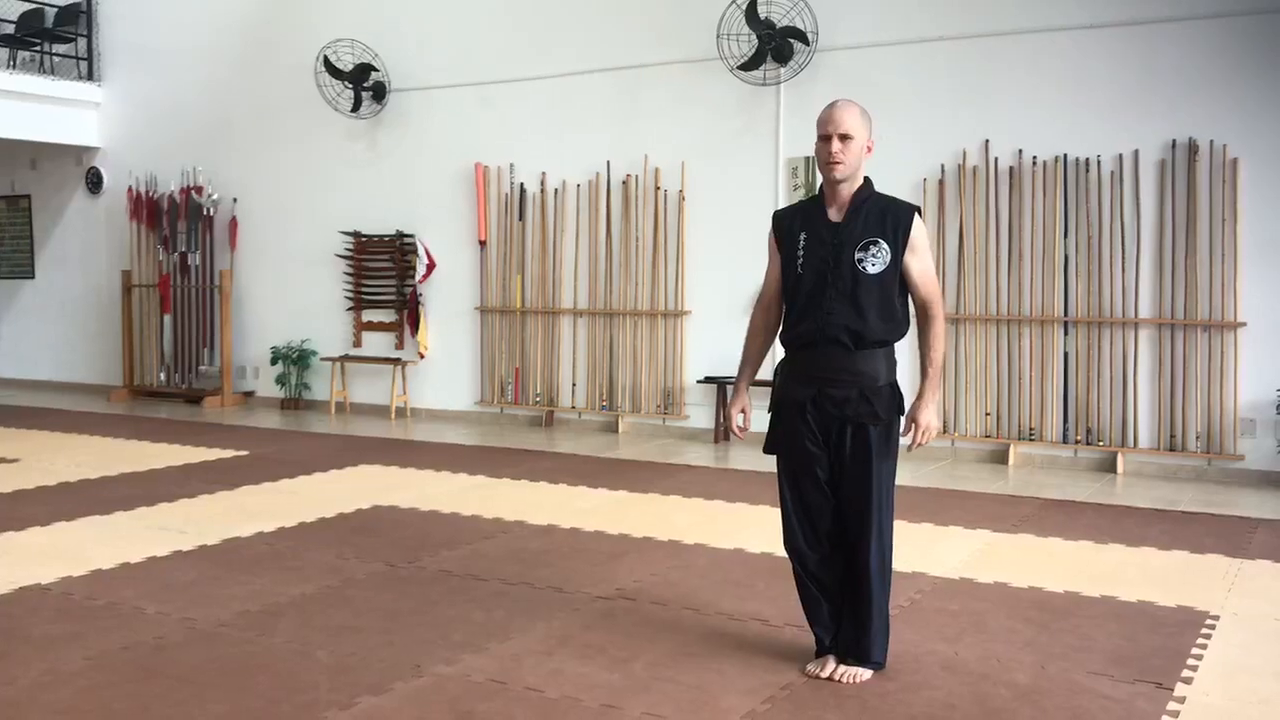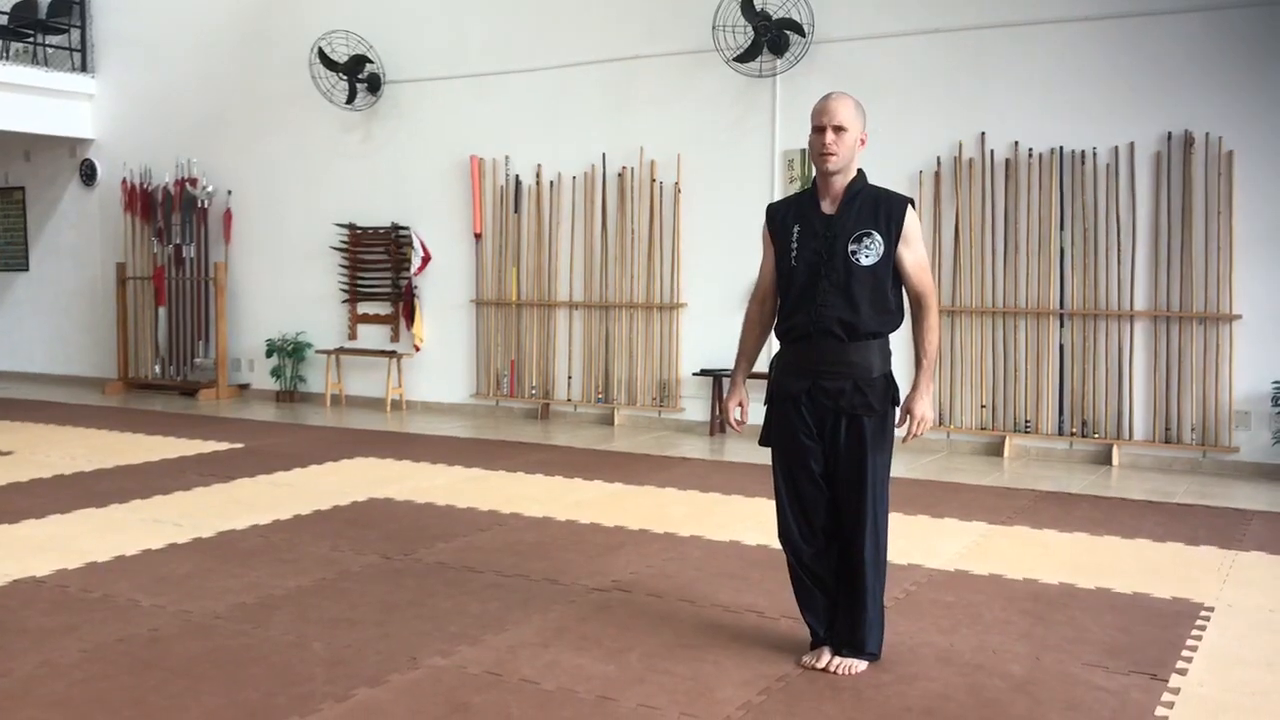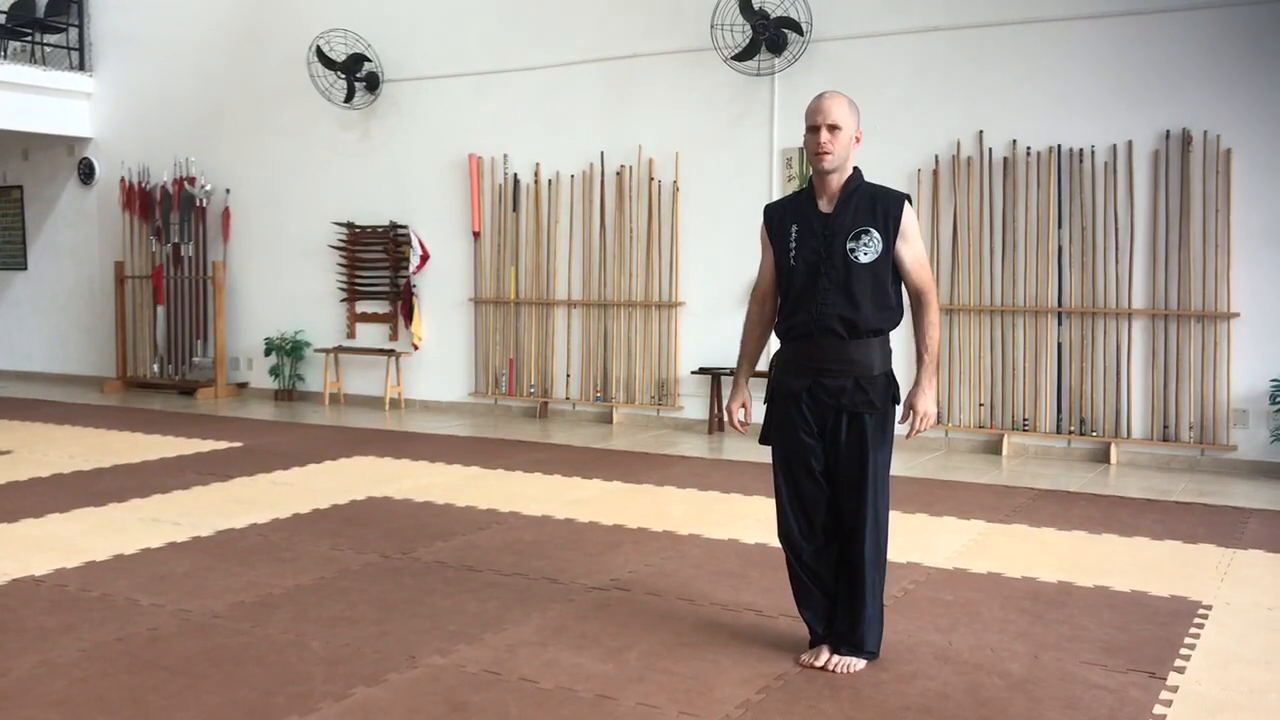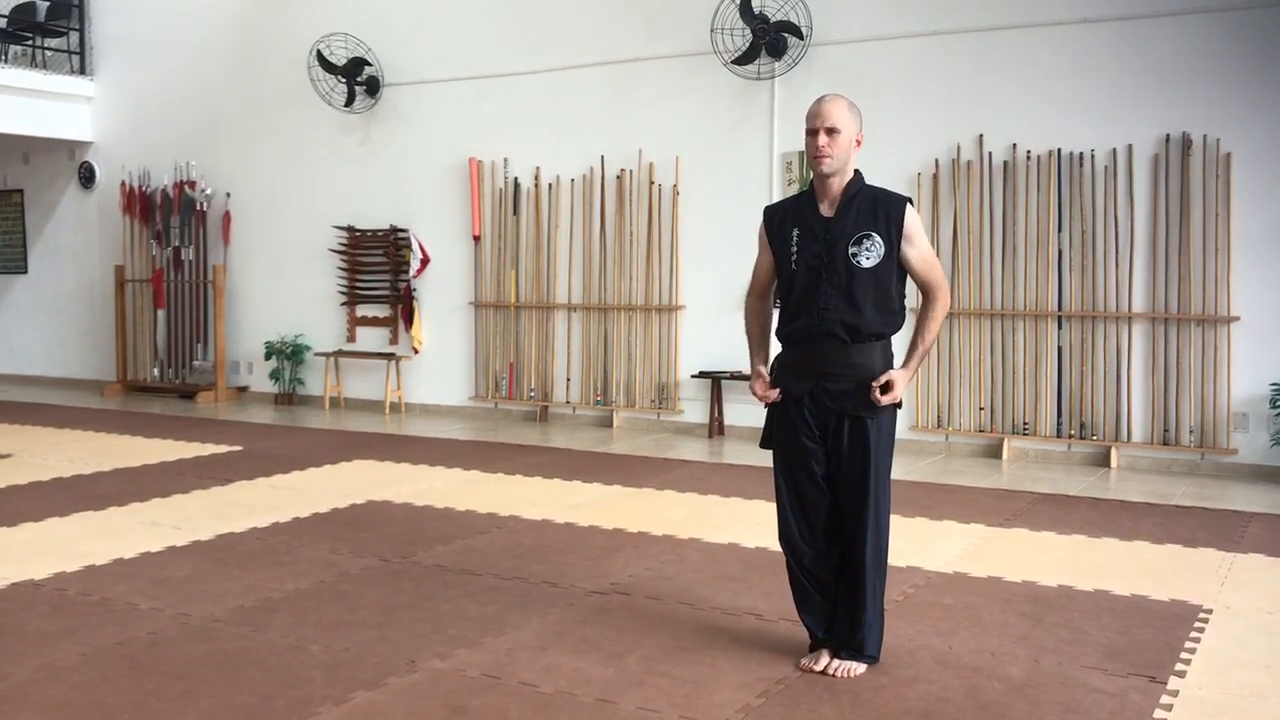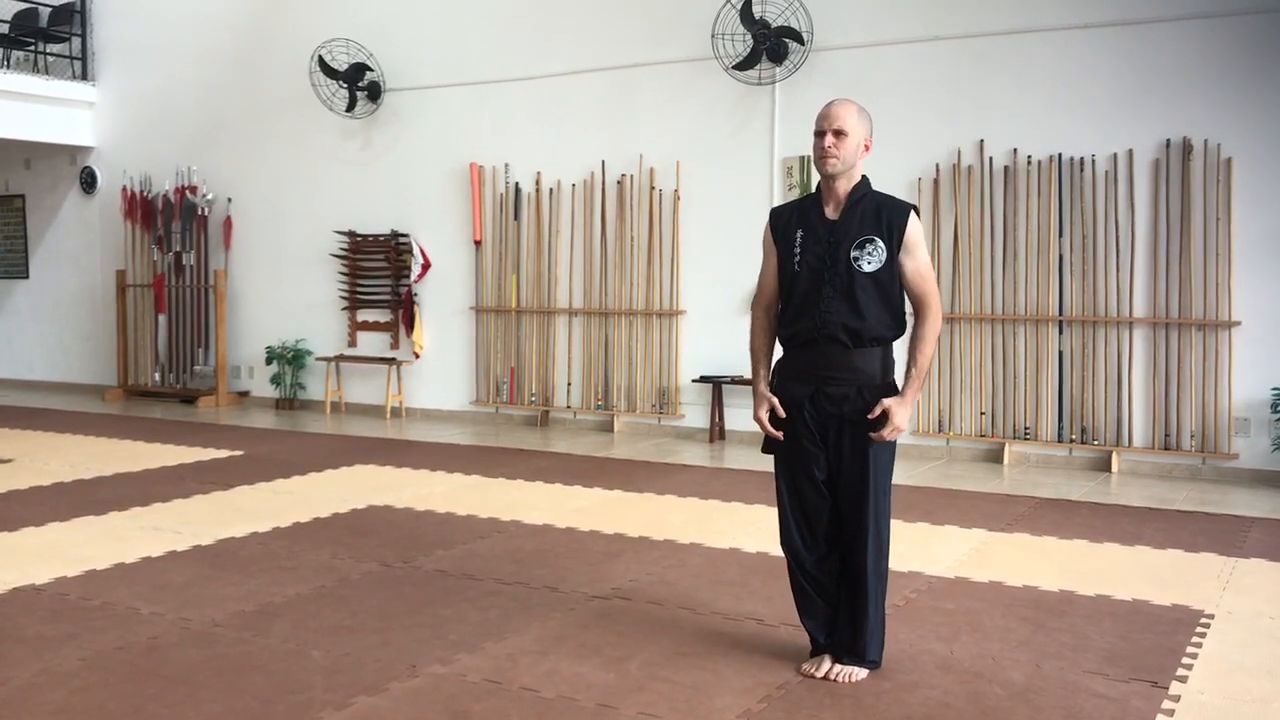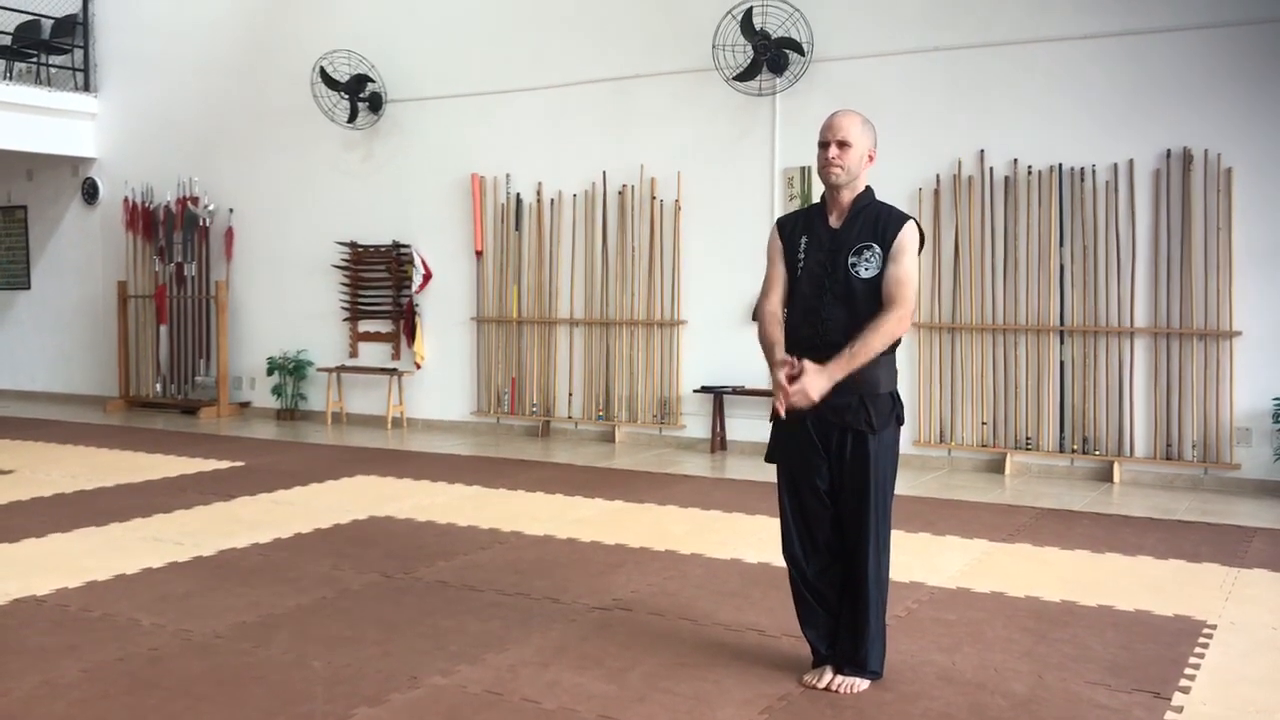
dt=0.5s
person 1, frame 1
left shoulder: (900, 220)
right shoulder: (788, 224)
left elbow: (931, 309)
right elbow: (768, 308)
left wrist: (930, 394)
right wrist: (742, 385)
left hip: (868, 389)
right hip: (799, 388)
left knee: (865, 526)
right knee: (808, 526)
left ankle: (863, 648)
right ankle: (829, 641)
person 1, frame 2
left shoulder: (893, 212)
right shoulder: (782, 217)
left elbow: (924, 301)
right elbow: (764, 302)
left wrist: (924, 386)
right wrist: (738, 379)
left hip: (862, 381)
right hip: (794, 381)
left knee: (860, 516)
right knee: (802, 517)
left ankle: (857, 639)
right ankle: (824, 632)
person 1, frame 3
left shoulder: (891, 210)
right shoulder: (779, 217)
left elbow: (924, 297)
right elbow: (763, 303)
left wrist: (926, 382)
right wrist: (741, 381)
left hip: (862, 379)
right hip: (794, 378)
left knee: (860, 514)
right knee: (802, 516)
left ankle: (856, 638)
right ankle: (822, 631)
person 1, frame 4
left shoulder: (893, 213)
right shoulder: (779, 219)
left elbow: (937, 292)
right elbow: (760, 295)
left wrist: (909, 367)
right wrist: (758, 362)
left hip: (863, 385)
right hip: (796, 384)
left knee: (861, 517)
right knee: (803, 519)
left ankle: (856, 641)
right ankle: (823, 635)
person 1, frame 5
left shoulder: (896, 219)
right shoulder: (784, 222)
left elbow: (928, 311)
right elbow: (765, 309)
left wrist: (908, 396)
right wrist: (760, 387)
left hip: (865, 388)
right hip: (797, 388)
left knee: (862, 524)
right knee: (805, 525)
left ankle: (859, 647)
right ankle: (824, 640)
person 1, frame 6
left shoulder: (896, 227)
right shoulder: (790, 229)
left elbow: (899, 315)
right elbow: (770, 307)
left wrist: (829, 374)
right wrist: (780, 369)
left hip: (864, 400)
right hip: (799, 403)
left knee: (863, 535)
right knee: (806, 536)
left ankle: (859, 658)
right ankle: (825, 651)
